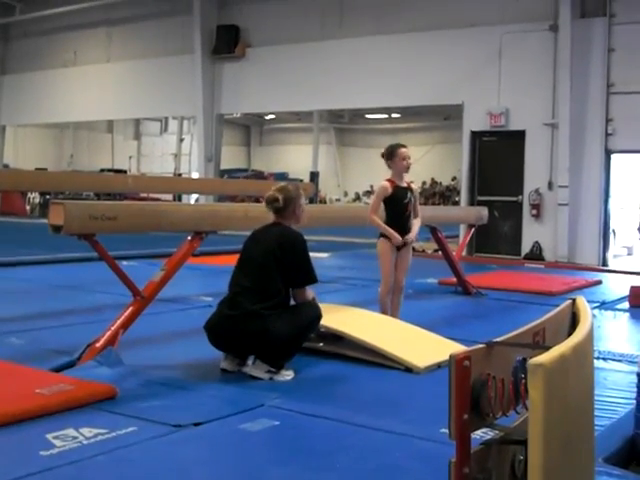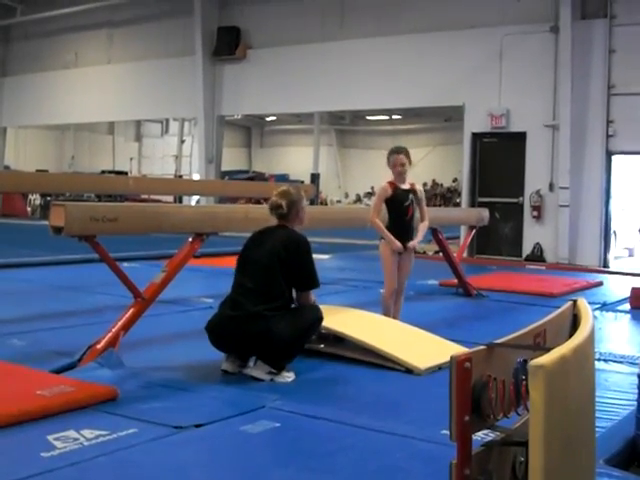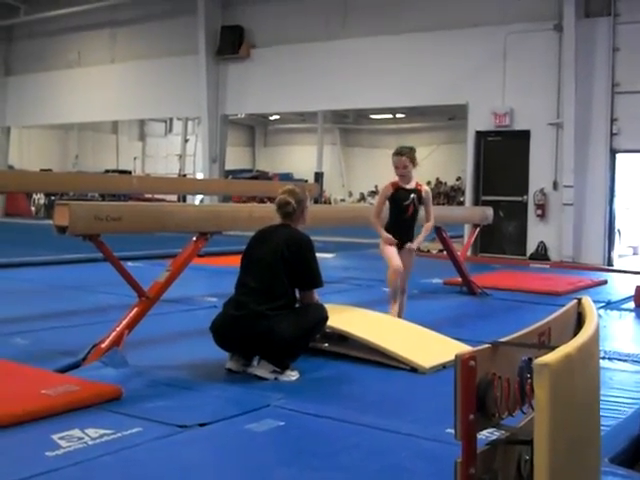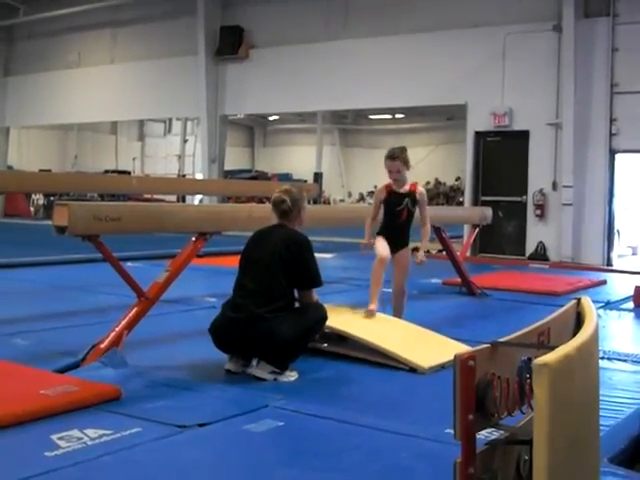
dt=0.3s
person 1, frame 1
left shoulder: (257, 235)
right shoulder: (293, 239)
right elbow: (299, 296)
right wrist: (310, 296)
right hip: (257, 331)
right knee: (311, 312)
left ankle: (235, 357)
right ankle: (267, 364)
person 1, frame 2
left shoulder: (257, 236)
right shoulder: (297, 241)
right elbow: (305, 300)
right wrist: (310, 302)
right hip: (259, 332)
right knee: (313, 314)
left ankle: (237, 357)
right ankle: (268, 365)
person 1, frame 3
left shoulder: (260, 235)
right shoulder: (301, 241)
right elbow: (307, 299)
left wrist: (291, 298)
right wrist: (313, 301)
right hip: (262, 331)
right knee: (318, 313)
left ankle: (241, 356)
right ankle: (272, 364)
person 1, frame 4
left shoulder: (257, 236)
right shoulder: (298, 241)
right elbow: (306, 298)
left wrist: (291, 297)
right wrist: (313, 301)
right hip: (261, 333)
right knee: (317, 312)
left ankle: (240, 358)
right ankle: (272, 364)
person 2, frame 1
left shoulder: (412, 188)
right shoulder: (386, 186)
left elbow: (416, 216)
right elbow: (372, 215)
left wrist: (413, 233)
right wrist: (391, 233)
left hip: (405, 241)
right hip: (388, 240)
left knee: (399, 285)
right knee: (387, 285)
person 2, frame 2
left shoulder: (417, 190)
right shoulder: (386, 188)
left elbow: (424, 220)
right elbow: (373, 218)
left wrist: (417, 240)
right wrist: (391, 240)
left hip: (408, 244)
right hip: (389, 243)
left knee: (401, 287)
right knee: (391, 287)
person 2, frame 3
left shoulder: (424, 191)
right shoulder: (389, 188)
left elbow: (429, 221)
right elbow: (375, 216)
left wrist: (418, 241)
right wrist: (382, 233)
left hip: (408, 242)
right hip: (389, 239)
left knee: (403, 286)
right knee: (396, 268)
right ankle: (394, 301)
person 2, frame 4
left shoulder: (419, 192)
right shoulder: (383, 191)
left elbow: (425, 223)
right elbow: (372, 218)
left wrist: (422, 250)
right wrist: (367, 237)
left hip: (403, 243)
right hip: (383, 237)
left knee: (400, 288)
right knee: (382, 256)
right ankle: (373, 301)
